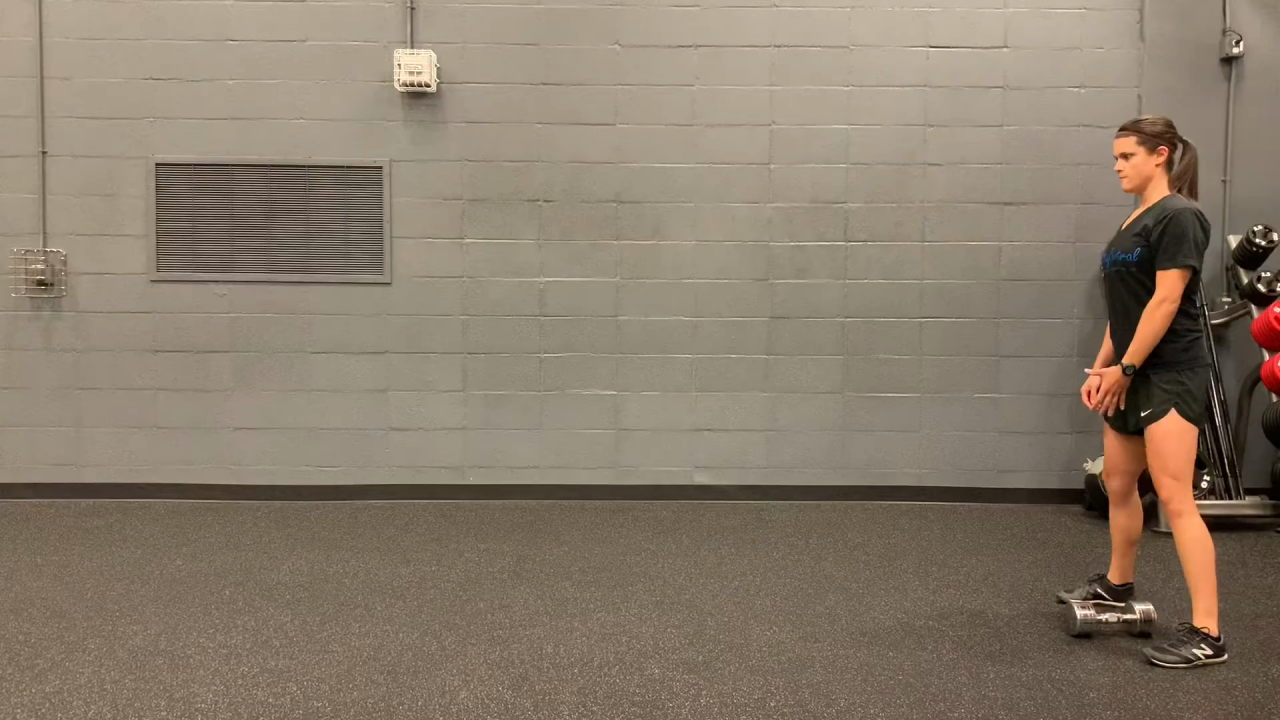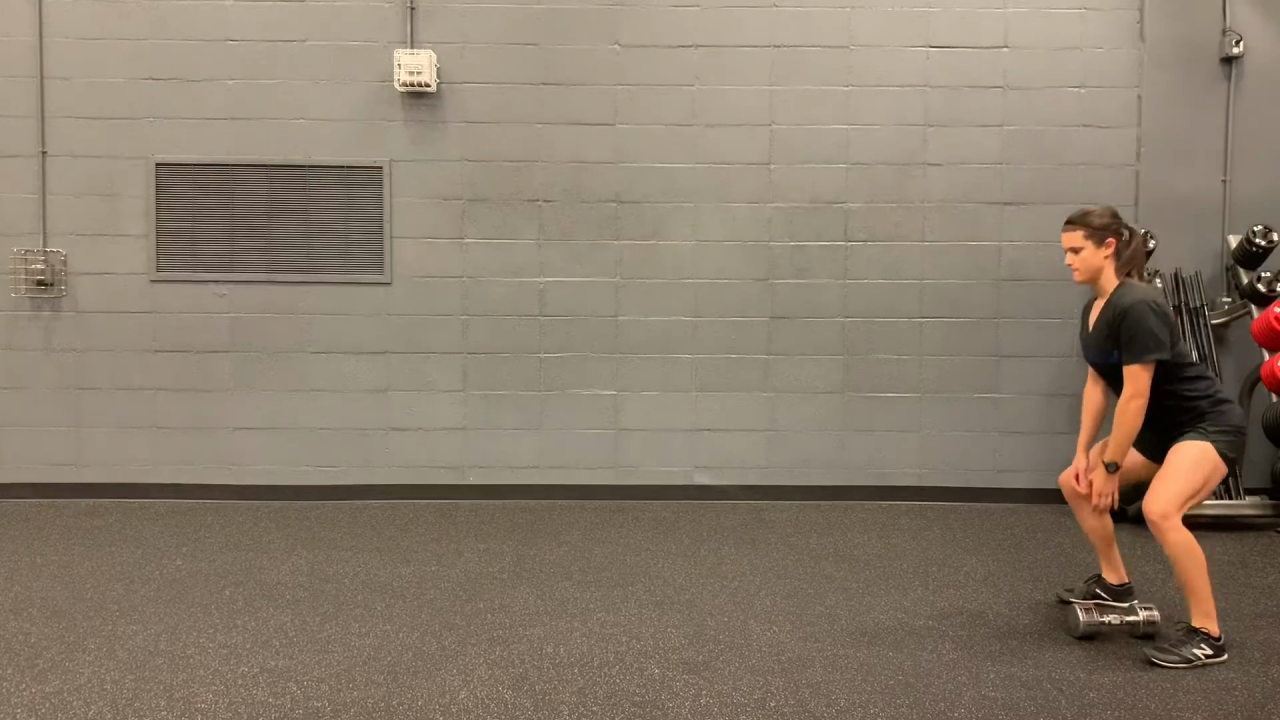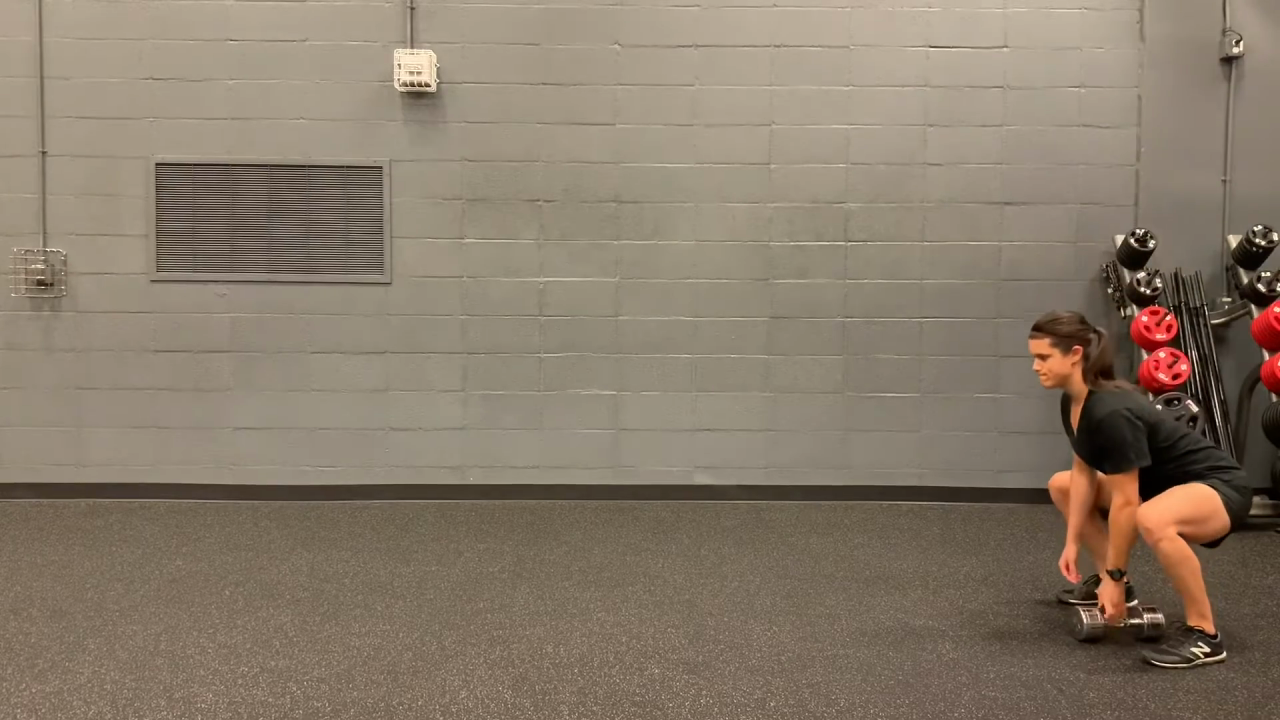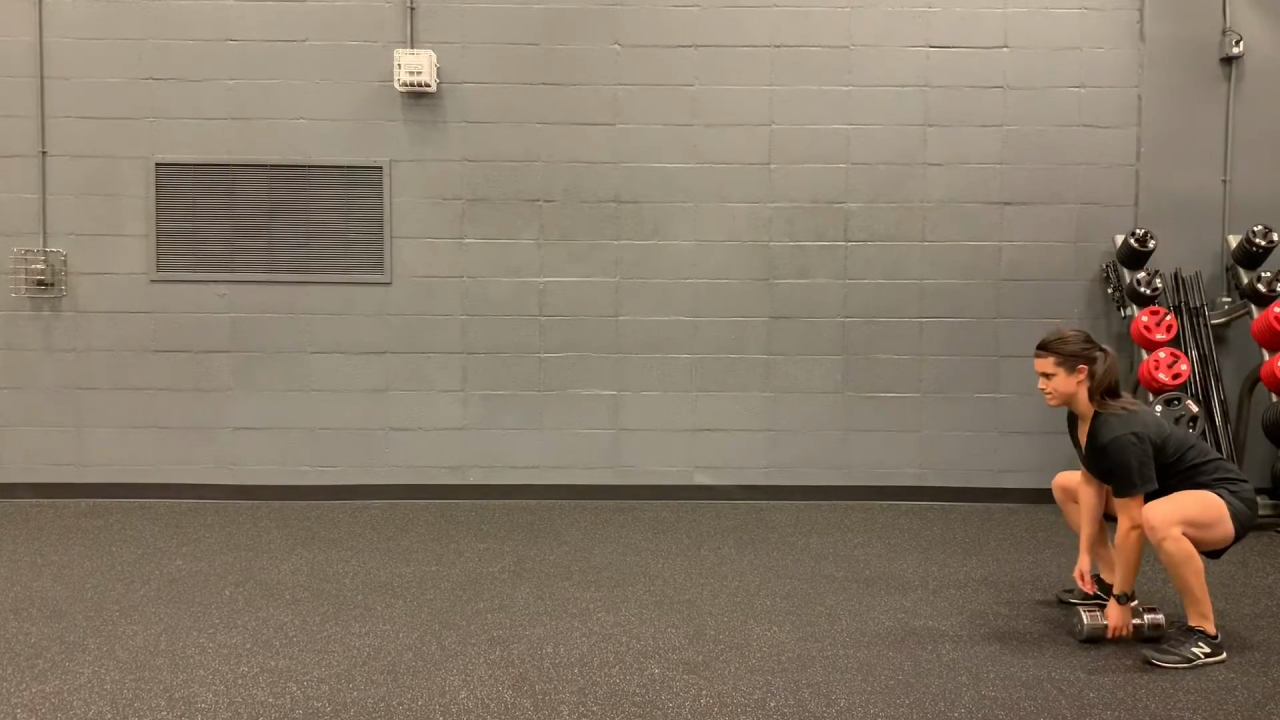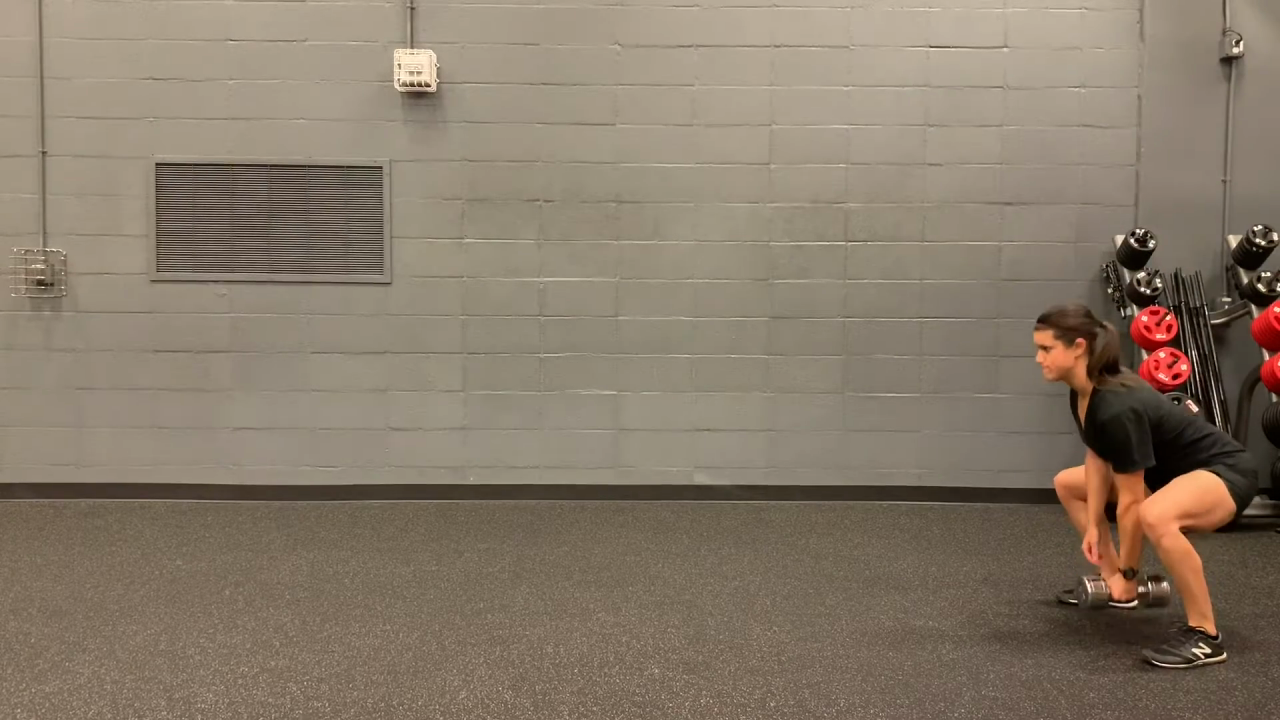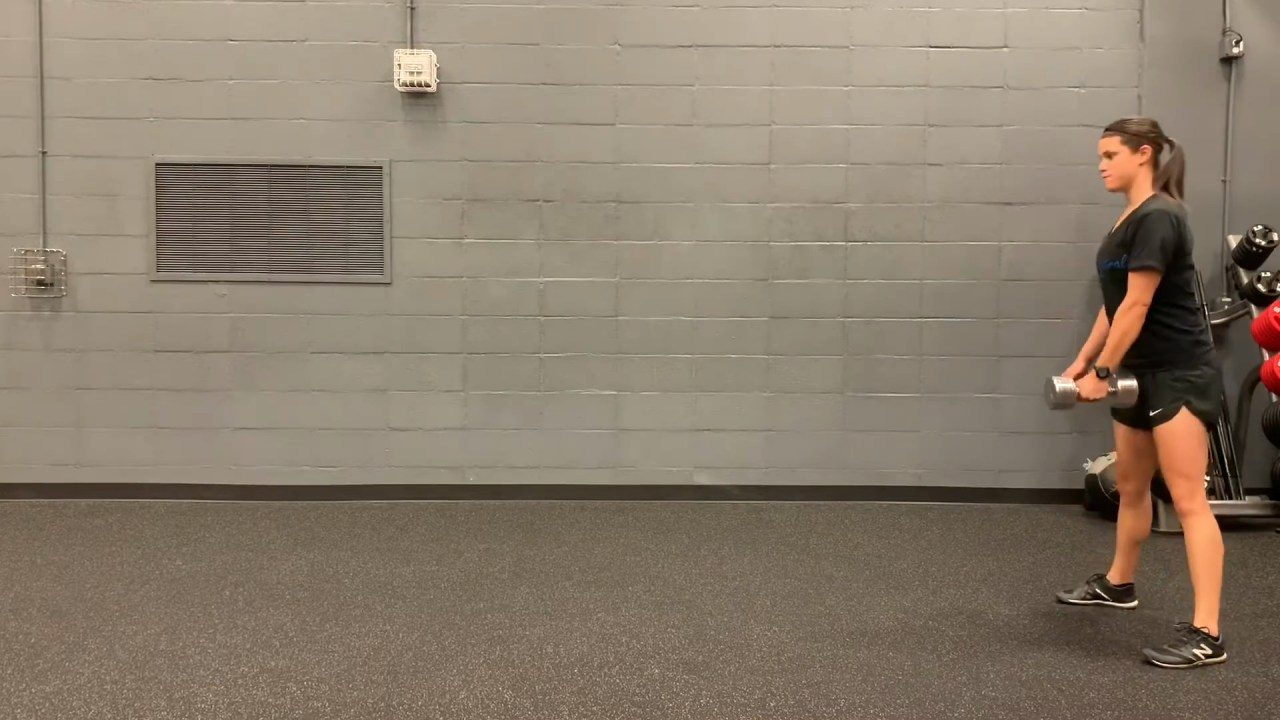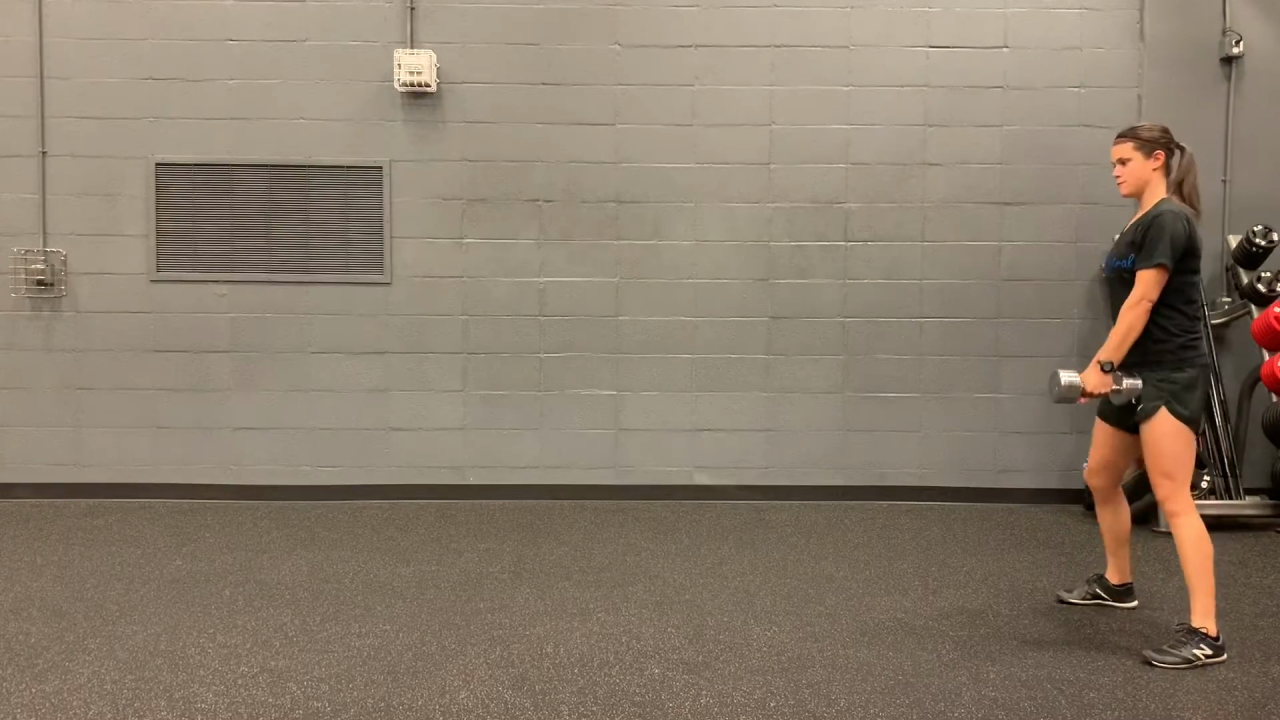
dt=0.7s
person 1, frame 1
left shoulder: (1179, 217)
right shoulder: (1135, 219)
left elbow: (1166, 302)
left wrist: (1123, 369)
right wrist: (1100, 366)
left hip: (1170, 378)
right hip: (1134, 376)
left knee: (1174, 498)
right knee: (1117, 485)
left ankle: (1207, 634)
right ankle: (1117, 586)
person 1, frame 2
left shoulder: (1137, 307)
right shoulder: (1093, 309)
left elbow: (1136, 395)
right elbow: (1096, 383)
left wrist: (1110, 467)
right wrist: (1083, 456)
left hip: (1209, 424)
right hip: (1161, 427)
left knee: (1159, 510)
right knee: (1075, 484)
left ankle: (1207, 634)
right ankle: (1115, 584)
person 1, frame 3
left shoulder: (1113, 413)
right shoulder: (1072, 403)
left elbow: (1125, 503)
right elbow: (1084, 473)
left wrist: (1116, 577)
right wrist: (1072, 542)
left hip: (1219, 487)
right hip: (1163, 484)
left knee: (1152, 520)
right knee: (1060, 486)
left ankle: (1203, 634)
right ankle: (1104, 583)
person 1, frame 4
left shoulder: (1119, 434)
right shoulder: (1080, 416)
left elbow: (1131, 526)
right elbow: (1092, 483)
left wrist: (1121, 602)
right wrist: (1085, 553)
left hip: (1225, 499)
right hip: (1168, 490)
left knee: (1158, 519)
right knee: (1064, 486)
left ankle: (1204, 634)
right ankle: (1108, 582)
person 1, frame 5
left shoulder: (1117, 408)
right shoulder: (1081, 393)
left elbow: (1132, 502)
right elbow: (1097, 459)
left wrist: (1128, 573)
right wrist: (1093, 528)
left hip: (1224, 471)
right hip: (1168, 470)
left knee: (1156, 517)
right knee: (1067, 484)
left ankle: (1205, 635)
right ankle: (1112, 585)
person 1, frame 6
left shoulder: (1158, 217)
right shoulder: (1130, 219)
left elbow: (1136, 305)
right elbow: (1114, 304)
left wrist: (1101, 373)
right wrist: (1083, 359)
left hip: (1180, 374)
right hip: (1141, 373)
left knee: (1187, 499)
right knee: (1130, 489)
left ankle: (1206, 633)
right ankle: (1118, 584)
person 1, frame 7
left shoulder: (1169, 219)
right shoulder: (1141, 223)
left elbow: (1143, 302)
left wrist: (1103, 364)
right wrist: (1101, 367)
left hip: (1170, 376)
right hip: (1134, 375)
left knee: (1173, 501)
right knee: (1100, 480)
left ankle: (1205, 634)
right ankle: (1117, 582)
